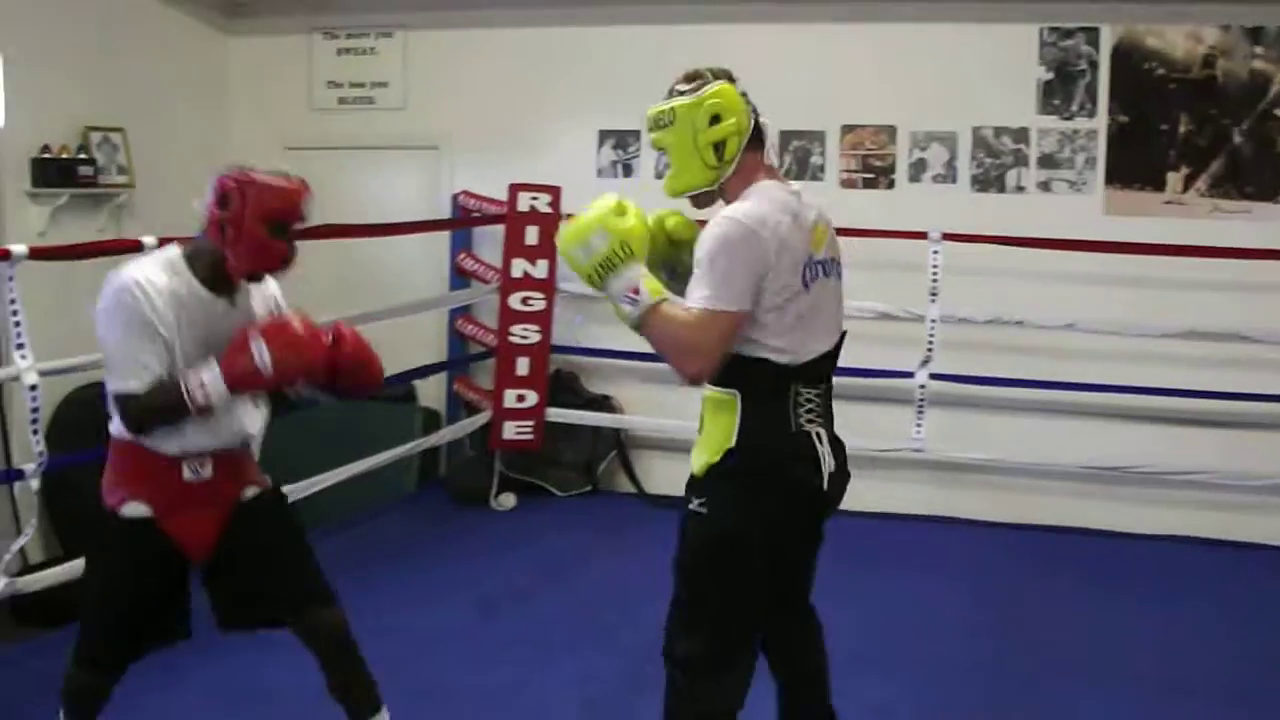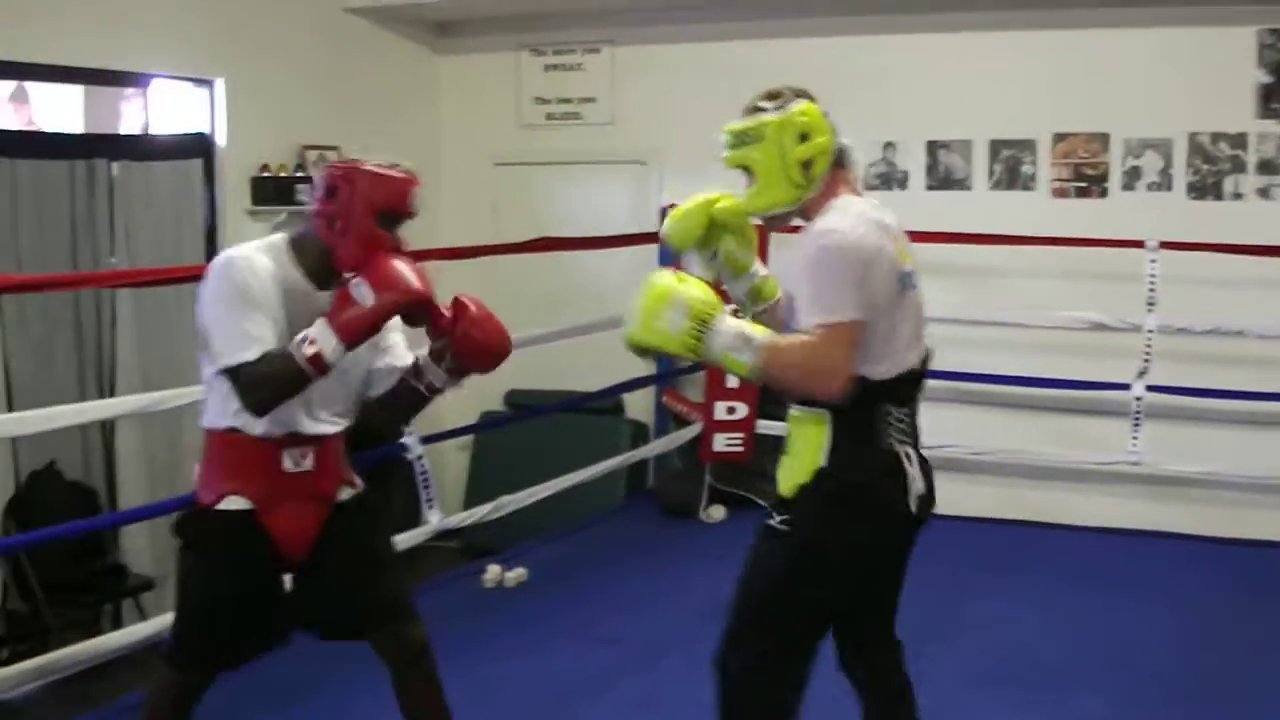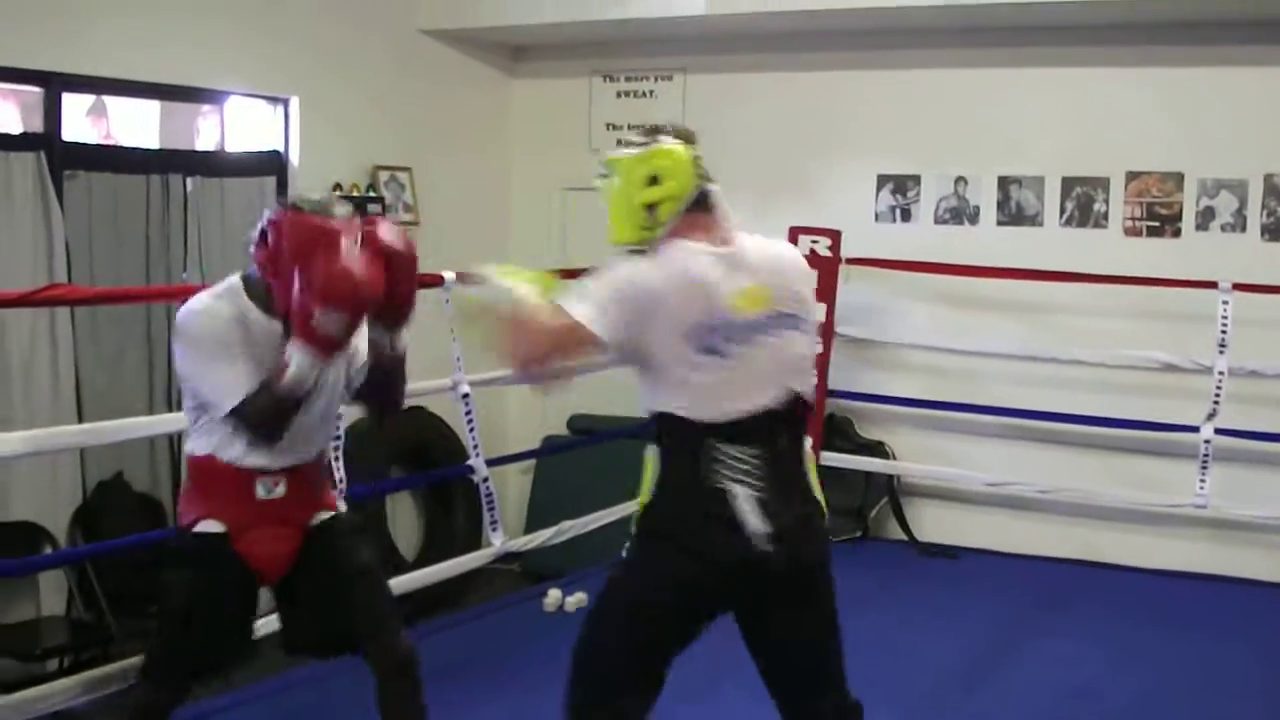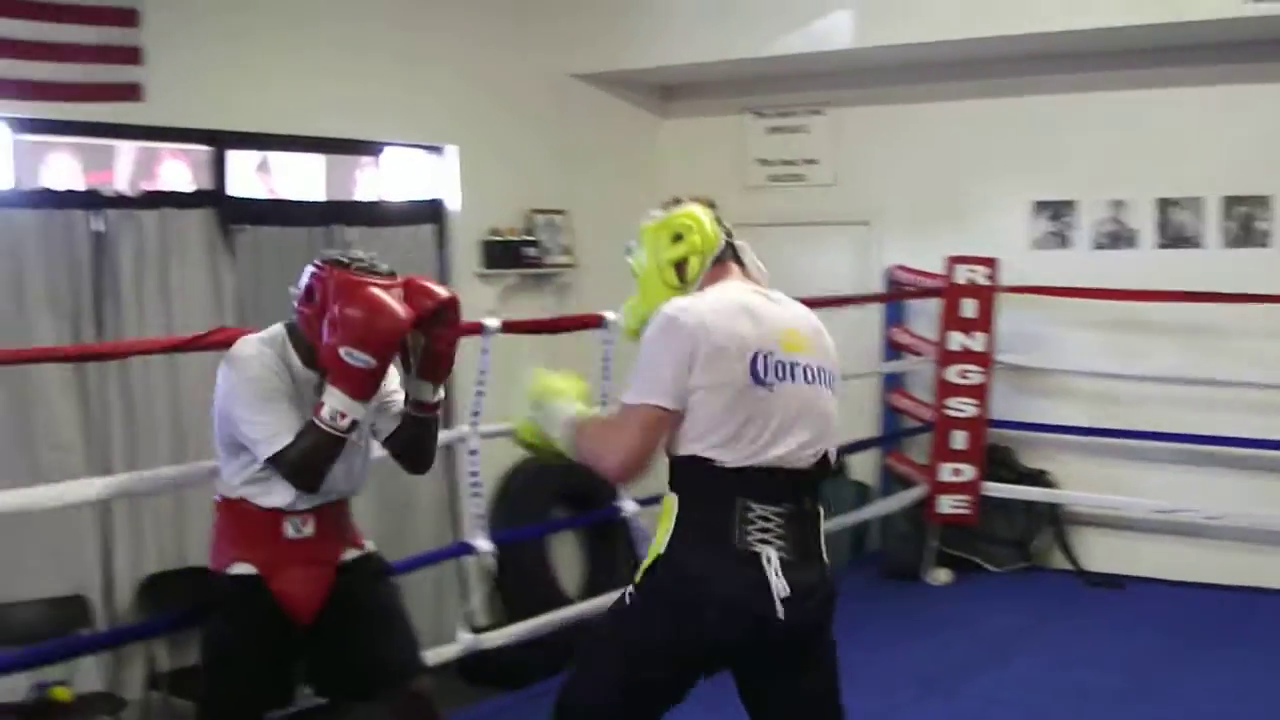
dt=1s
person 1, frame 1
left shoulder: (739, 225)
right shoulder: (804, 214)
left elbow: (696, 358)
left wrist: (622, 273)
right wrist: (684, 262)
left hip: (751, 466)
right hip: (806, 456)
left knee: (701, 649)
right knee: (784, 614)
person 1, frame 2
left shoulder: (832, 239)
right shoulder: (872, 225)
left elbow: (825, 375)
left wrist: (714, 333)
right wrist: (737, 268)
left hip: (840, 491)
right hip: (890, 483)
left knee: (755, 662)
right knee: (871, 650)
person 1, frame 3
left shoulder: (645, 281)
right shoulder: (789, 265)
left elbow: (533, 351)
left wrist: (506, 285)
left hip: (694, 531)
right hip: (791, 524)
person 1, frame 4
left shoulder: (686, 320)
right shoulder: (812, 330)
left elbow: (622, 459)
left wrist: (566, 415)
left hip: (691, 583)
right hip: (796, 584)
person 2, frame 1
left shoulder: (259, 290)
right shoulder: (137, 289)
left elbow: (271, 380)
right elbow: (138, 414)
left wrist: (324, 363)
right wrist: (230, 373)
left hip: (235, 482)
right hip: (147, 493)
left knee: (325, 625)
right knee: (101, 655)
person 2, frame 2
left shoulder: (369, 288)
right shoulder: (244, 270)
left elbow: (392, 409)
right elbow: (259, 392)
left wrist: (450, 362)
right wrist: (343, 324)
left hip: (328, 480)
right hip: (241, 488)
left knee: (405, 638)
right knee: (194, 661)
person 2, frame 3
left shoulder: (334, 311)
right shoulder: (205, 319)
left elbow: (385, 405)
right elbow: (264, 428)
left wrist: (390, 322)
right wrist: (314, 342)
left hip: (309, 504)
right hip: (224, 512)
left knee: (393, 651)
right knee: (169, 676)
person 2, frame 4
left shoulder: (370, 358)
right shoulder: (251, 363)
left elbow: (416, 460)
right elbow: (304, 474)
left wrist: (427, 374)
right wrist: (350, 384)
left hip: (334, 544)
right hip: (254, 550)
